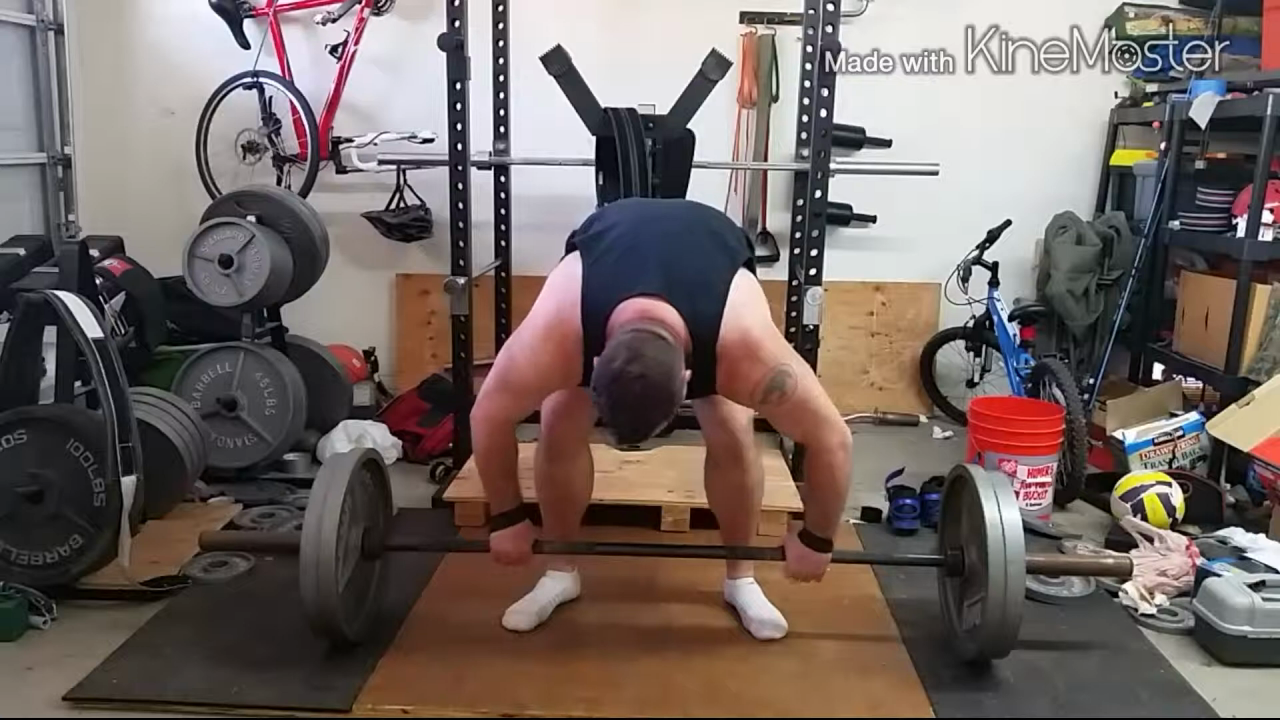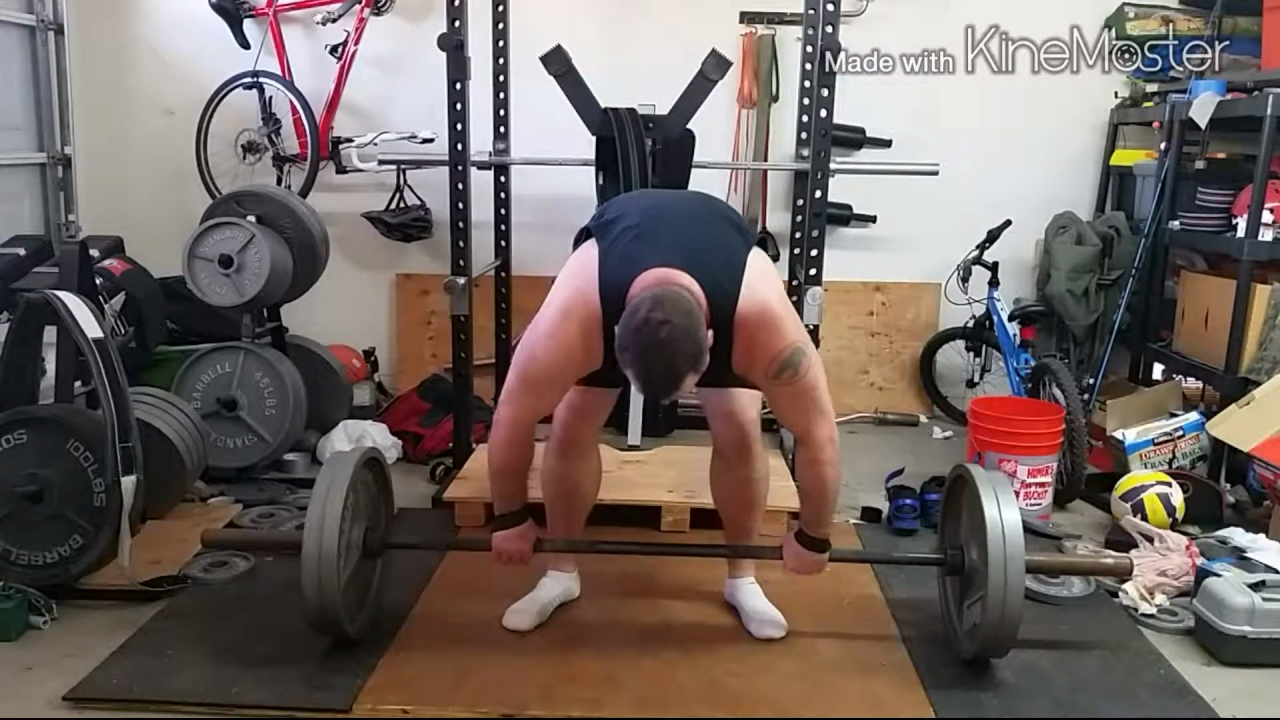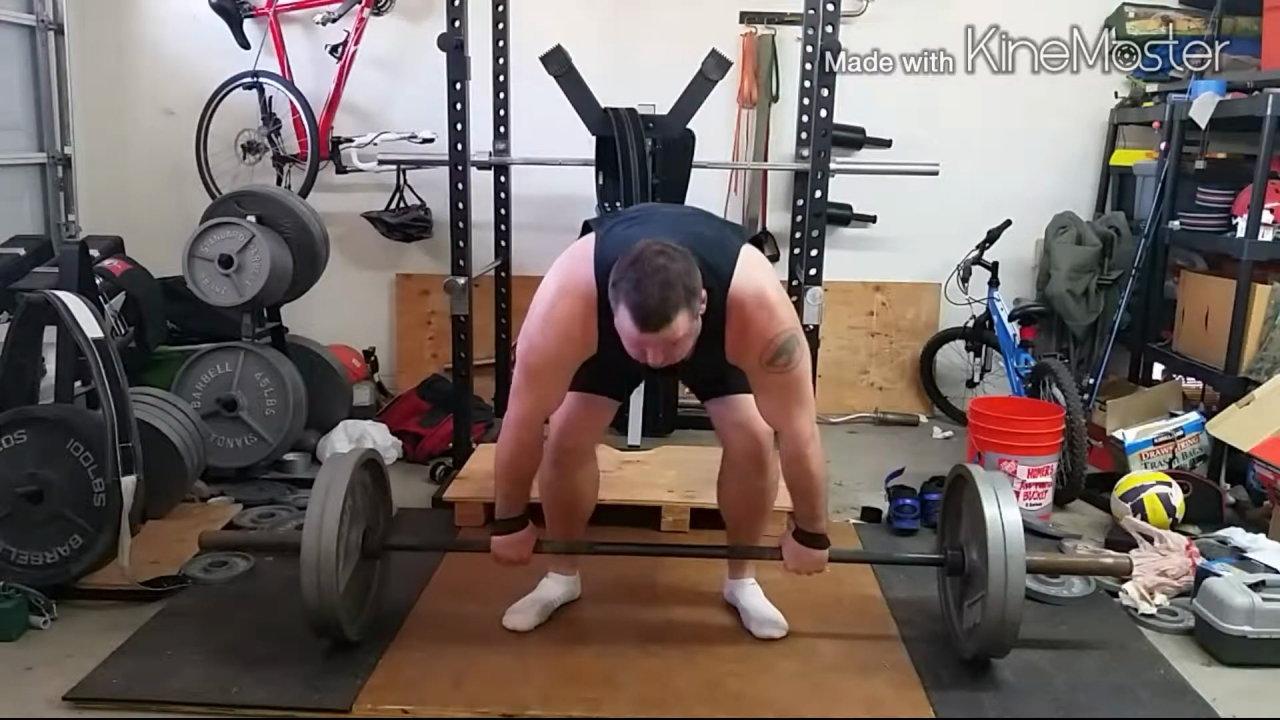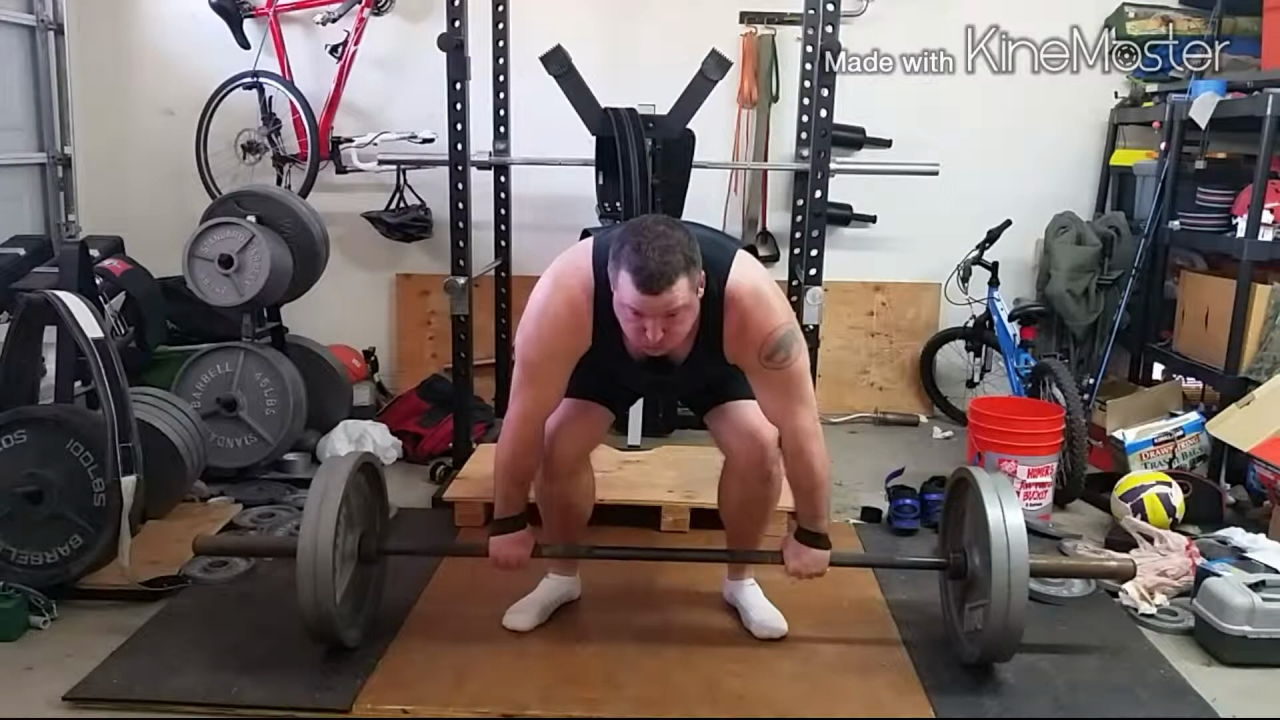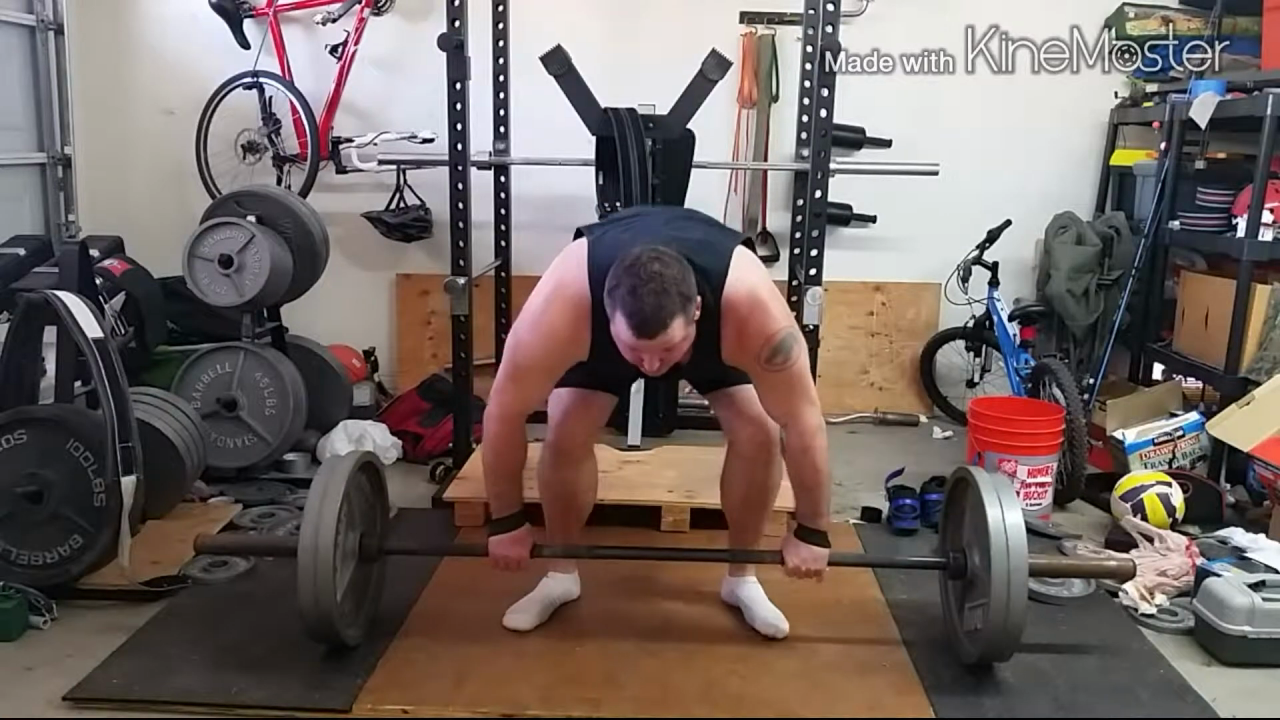
dt=0.5s
person 1, frame 1
left shoulder: (746, 349)
right shoulder: (554, 339)
left elbow: (831, 438)
right elbow: (489, 415)
left wrist: (816, 540)
right wrist: (507, 518)
left knee: (732, 437)
right knee: (558, 429)
left ankle: (740, 577)
right ankle: (560, 571)
person 1, frame 2
left shoulder: (763, 321)
right shoulder: (571, 320)
left elbow: (817, 434)
right elbow: (512, 419)
left wrist: (812, 537)
right wrist: (509, 519)
left knee: (739, 432)
right knee: (570, 428)
left ankle: (741, 576)
right ankle: (561, 571)
person 1, frame 3
left shoulder: (756, 306)
right shoulder: (568, 302)
left elbow: (796, 430)
right elbow: (524, 419)
left wrist: (810, 533)
right wrist: (509, 522)
left knee: (752, 442)
right knee: (567, 438)
left ankle: (741, 578)
right ankle: (562, 574)
person 1, frame 4
left shoulder: (752, 303)
right shoulder: (565, 297)
left elbow: (799, 426)
right elbow: (525, 419)
left wrist: (811, 535)
right wrist: (508, 524)
left knee: (757, 450)
right knee: (558, 448)
left ankle: (740, 579)
right ankle: (562, 575)
person 1, frame 5
left shoulder: (751, 309)
right shoulder: (562, 309)
left elbow: (803, 422)
right elbow: (503, 412)
left wrist: (811, 532)
right wrist: (506, 522)
left knee: (759, 432)
right knee: (566, 436)
left ankle: (741, 577)
right ankle: (562, 573)
